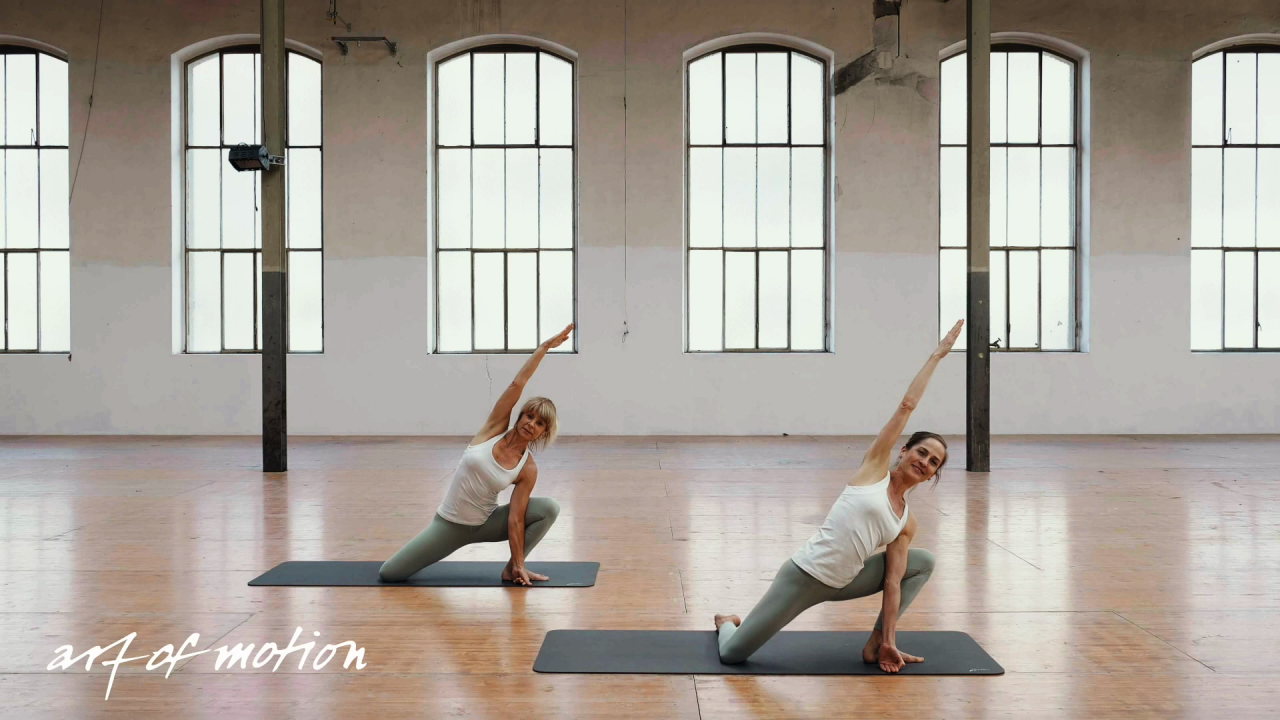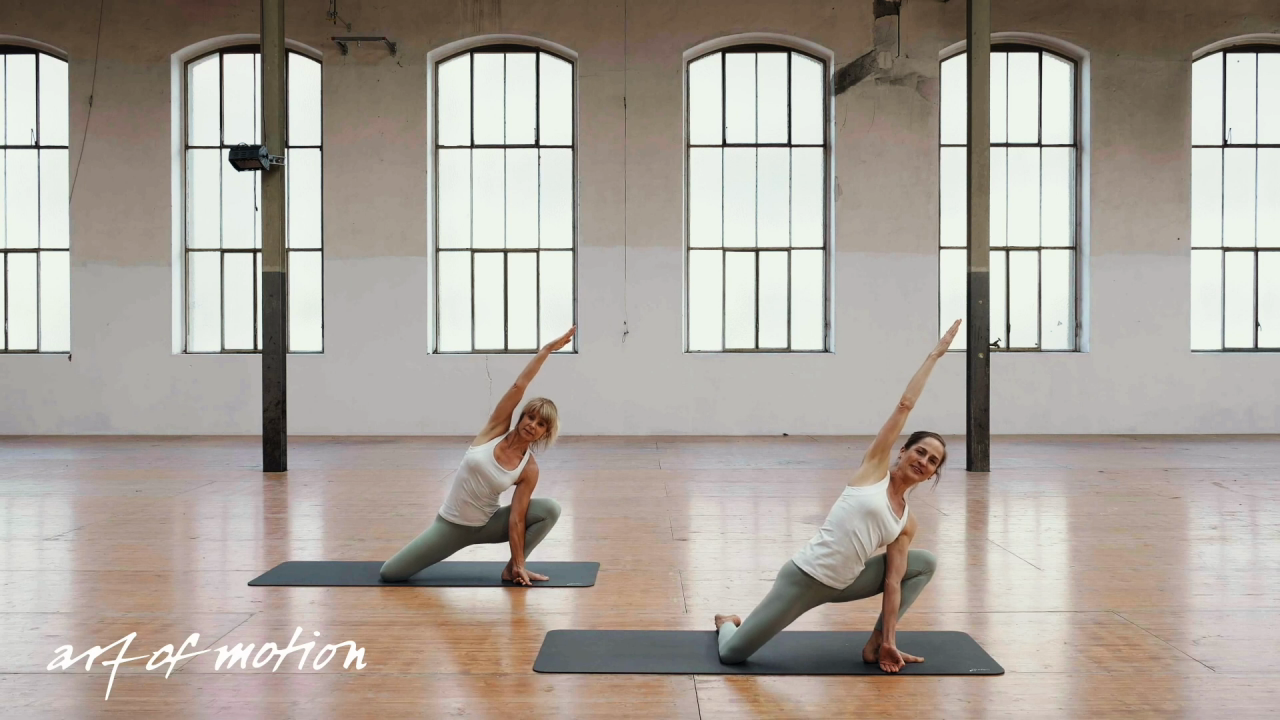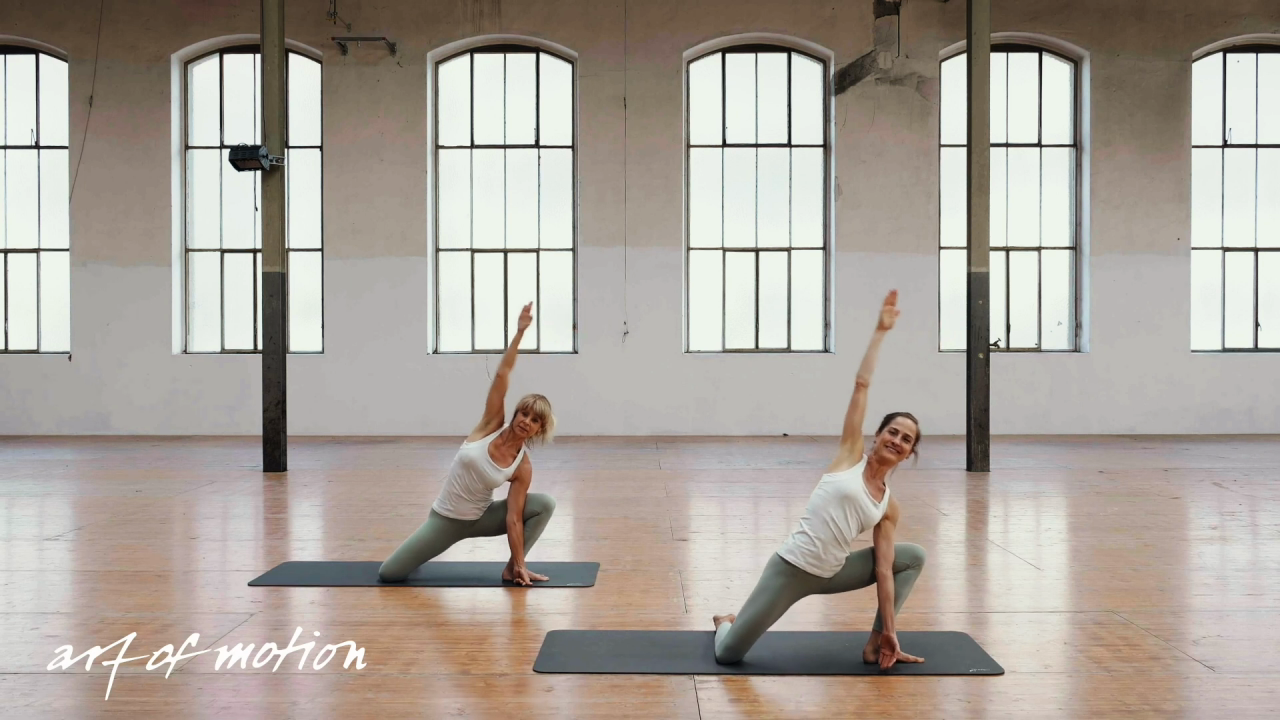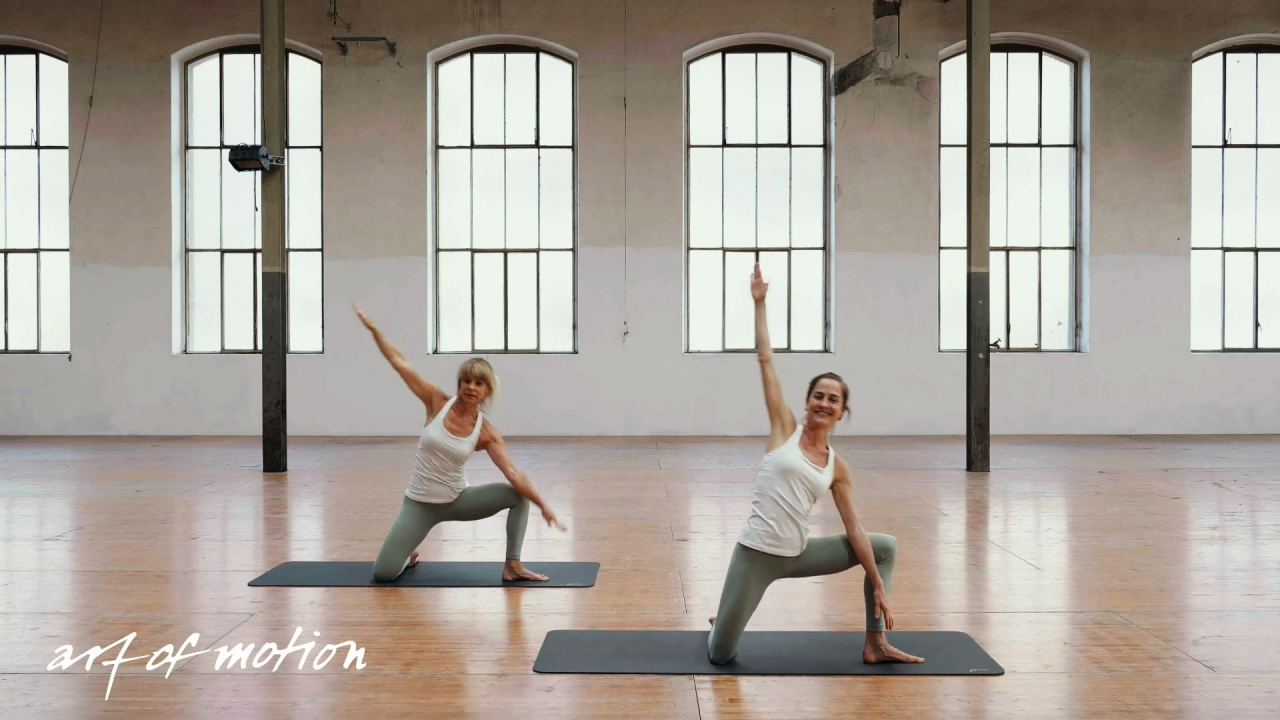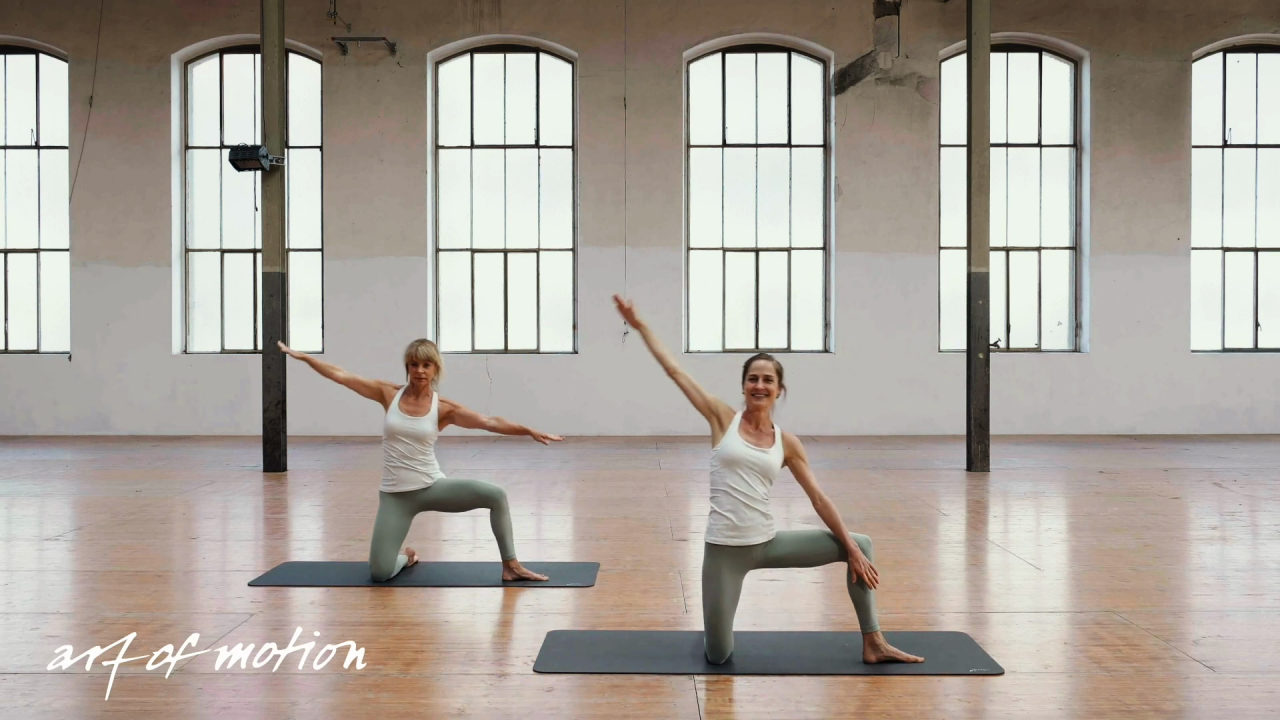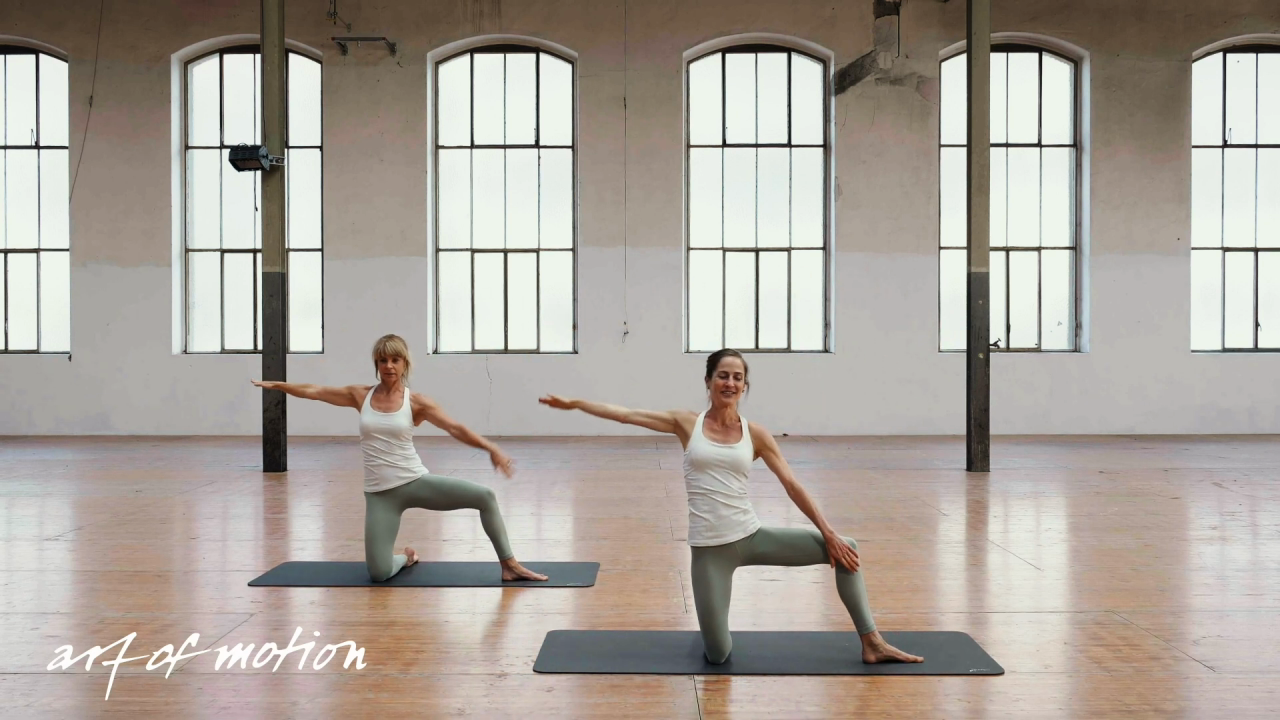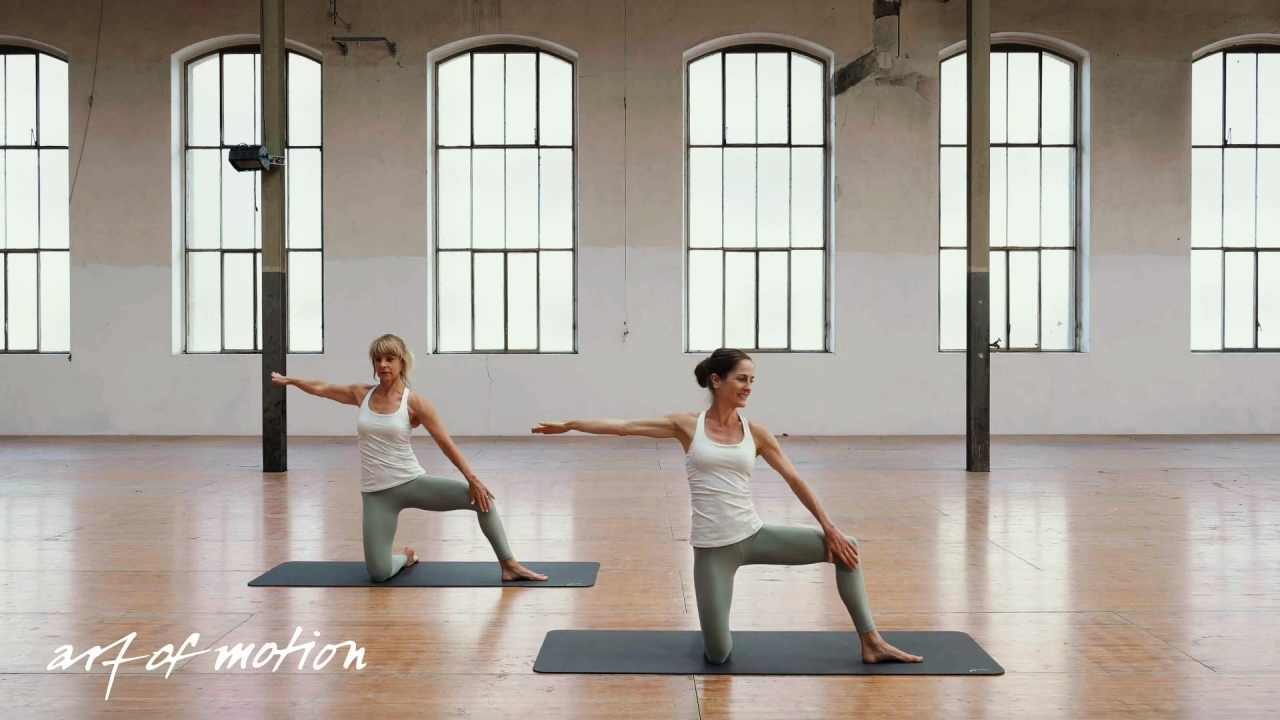
dt=0.5s
person 1, frame 1
left shoulder: (907, 523)
right shoulder: (876, 469)
left elbow: (893, 581)
right elbow: (907, 405)
left wrist: (889, 639)
right wrist: (937, 355)
left hip: (840, 584)
right hip: (803, 575)
left knee: (923, 563)
right knee: (732, 655)
left ankle: (876, 644)
right ankle: (727, 624)
person 1, frame 2
left shoulder: (907, 524)
right shoulder: (875, 469)
left elbow: (893, 582)
right elbow: (904, 405)
left wrist: (890, 639)
right wrist: (934, 354)
left hip: (841, 586)
right hip: (804, 577)
left knee: (925, 563)
right knee: (732, 655)
left ankle: (876, 645)
right ankle: (728, 623)
person 1, frame 3
left shoulder: (889, 508)
right shoulder: (851, 457)
left elbow: (883, 569)
right elbow: (861, 385)
left wrist: (889, 629)
right wrist: (879, 332)
left hip: (829, 576)
right hip: (790, 570)
left knee: (913, 557)
right knee: (728, 654)
left ankle: (876, 645)
right ankle: (726, 623)
person 1, frame 4
left shoulder: (838, 468)
right shoulder: (786, 429)
left elbow: (854, 532)
right elbow: (766, 362)
left wrist: (878, 587)
right wrist: (760, 304)
left hip: (797, 554)
right hip: (756, 554)
left knee: (885, 547)
right knee: (720, 656)
left ankle: (875, 643)
right ankle: (720, 624)
person 1, frame 5
left shoulder: (787, 442)
right shoulder: (724, 418)
left elbow: (819, 499)
right elbow: (674, 371)
left wrist: (854, 551)
right wrist: (638, 325)
left hip: (769, 543)
right hip: (724, 550)
left knee: (859, 547)
right knee: (718, 655)
left ankle: (873, 645)
right ankle: (717, 629)
person 1, frame 6
left shoulder: (755, 434)
right shoulder: (687, 423)
left elbow: (792, 485)
right elbow: (624, 413)
left wrist: (829, 534)
right wrist: (575, 403)
left hip: (752, 537)
right hip: (709, 548)
left knee: (843, 549)
right knee: (718, 656)
left ankle: (872, 644)
right ankle: (714, 626)
person 1, frame 7
left shoulder: (755, 432)
right shoulder: (688, 425)
left elbow: (795, 480)
right elbow: (623, 426)
left wrist: (830, 528)
right wrist: (570, 423)
left hip: (755, 536)
right hip: (714, 548)
left knee: (845, 548)
right knee: (717, 655)
left ankle: (871, 643)
right ankle: (715, 626)
person 2, frame 1
left shoulder: (528, 470)
right shoulder: (495, 429)
left elbow: (516, 518)
right elbow: (516, 385)
left wrist: (520, 563)
right wrist: (543, 347)
left hip: (485, 524)
right hip: (450, 524)
left knee: (549, 508)
right knee: (389, 574)
left ankle: (512, 568)
right ankle: (423, 552)
person 2, frame 2
left shoulder: (529, 470)
right shoulder: (496, 431)
left elbow: (517, 519)
right elbow: (518, 386)
left wrist: (519, 563)
right wrist: (546, 350)
left hip: (487, 525)
right hip: (451, 525)
left knee: (551, 509)
right knee: (389, 574)
left ankle: (511, 569)
right ankle: (423, 553)
person 2, frame 3
left shoulder: (522, 468)
right shoulder: (492, 426)
left elbow: (513, 519)
right elbow: (502, 375)
left wrist: (520, 562)
right wrist: (520, 333)
left hip: (481, 518)
right hip: (445, 519)
left knee: (545, 504)
right knee: (388, 574)
left ankle: (511, 568)
right ankle: (417, 554)
person 2, frame 4
left shoulder: (486, 432)
right shoulder: (438, 403)
left elbow: (514, 473)
right elbow: (399, 362)
left wrist: (543, 505)
right wrist: (372, 328)
left hip: (457, 501)
right hip: (419, 505)
left knee: (520, 494)
right knee: (382, 574)
left ankle: (512, 566)
right ankle: (408, 555)
person 2, frame 5
left shoulder: (444, 408)
right shoulder: (390, 393)
left elbow: (489, 422)
right elbow: (340, 375)
left wrist: (529, 430)
right wrist: (302, 356)
left hip: (432, 487)
right hip: (395, 495)
left knee: (496, 496)
right knee: (380, 573)
left ankle: (511, 567)
right ankle: (405, 557)
person 2, frame 6
left shoulder: (416, 402)
right shoulder: (361, 395)
left elbow: (455, 428)
right elbow: (313, 391)
left wrist: (491, 448)
right wrist: (275, 385)
left hip: (416, 482)
right hip: (380, 494)
left knee: (484, 497)
right knee: (379, 574)
left ankle: (509, 565)
right ankle: (406, 557)
person 2, frame 7
left shoulder: (415, 403)
right shoulder: (362, 394)
left elbow: (445, 443)
right elbow: (321, 388)
left wrist: (473, 480)
right wrist: (289, 380)
left hip: (412, 483)
right hip: (377, 493)
left knee: (481, 499)
right knee: (378, 574)
left ankle: (509, 566)
right ankle: (406, 557)
